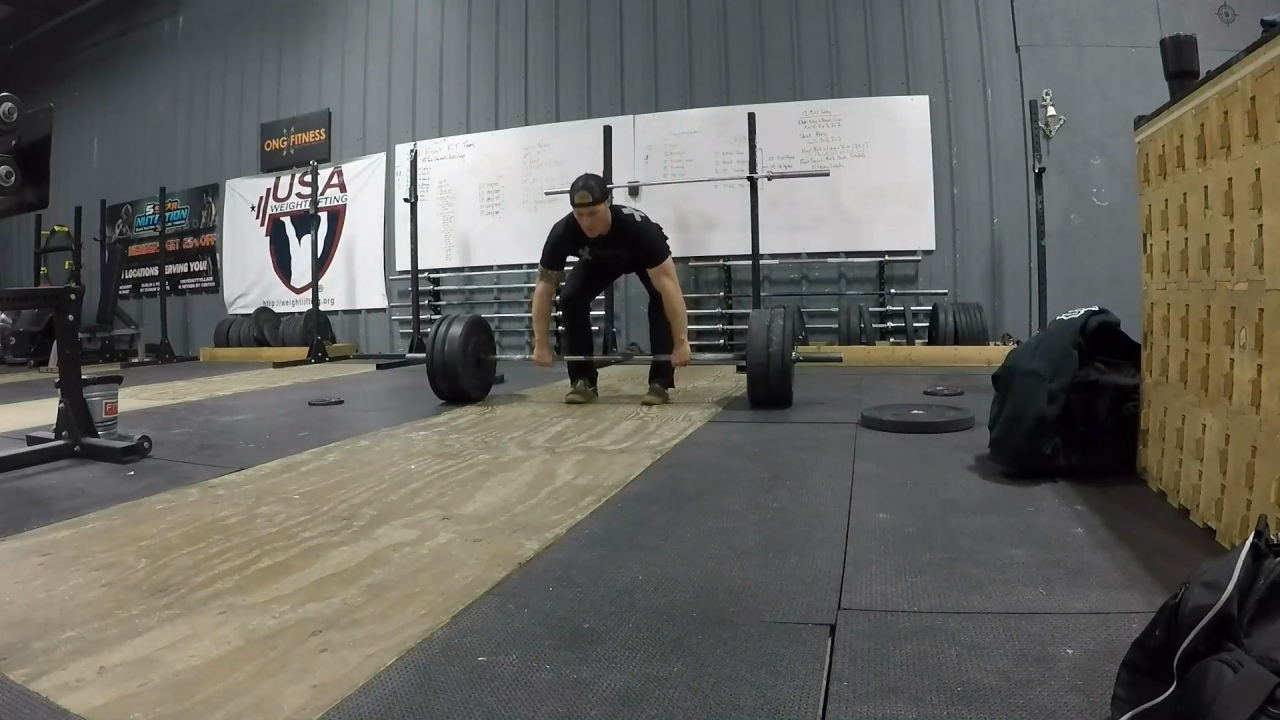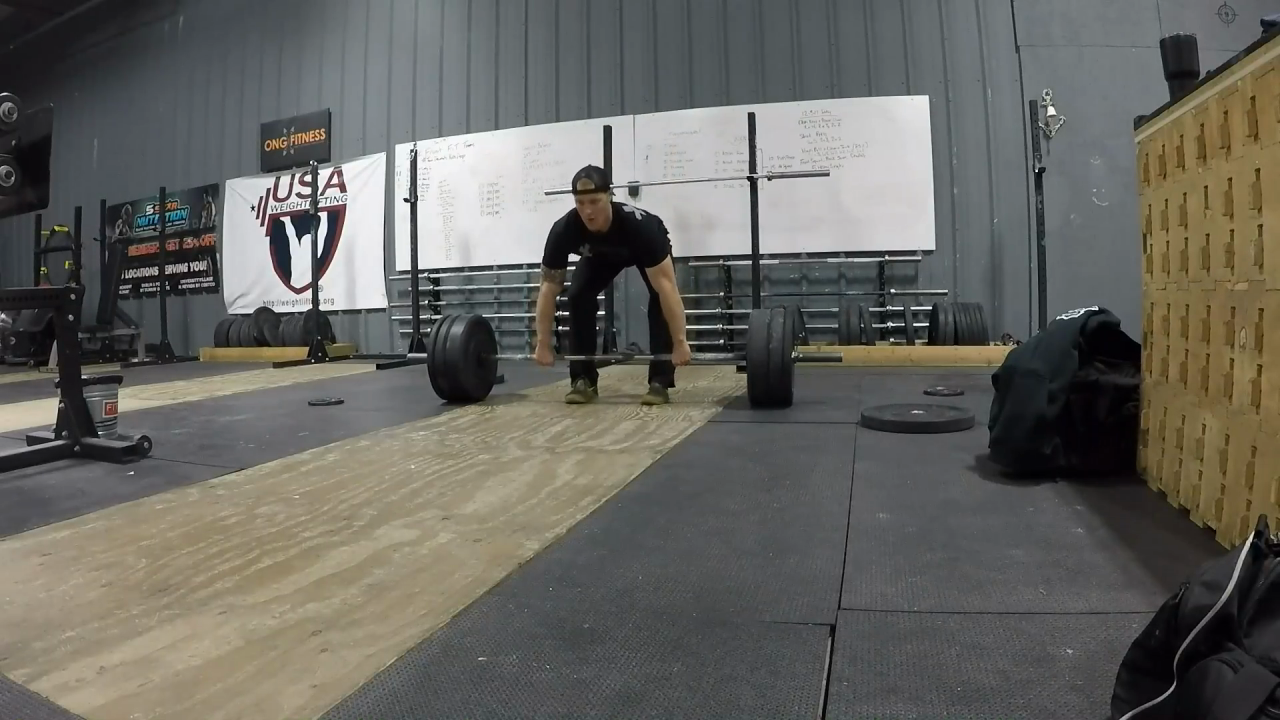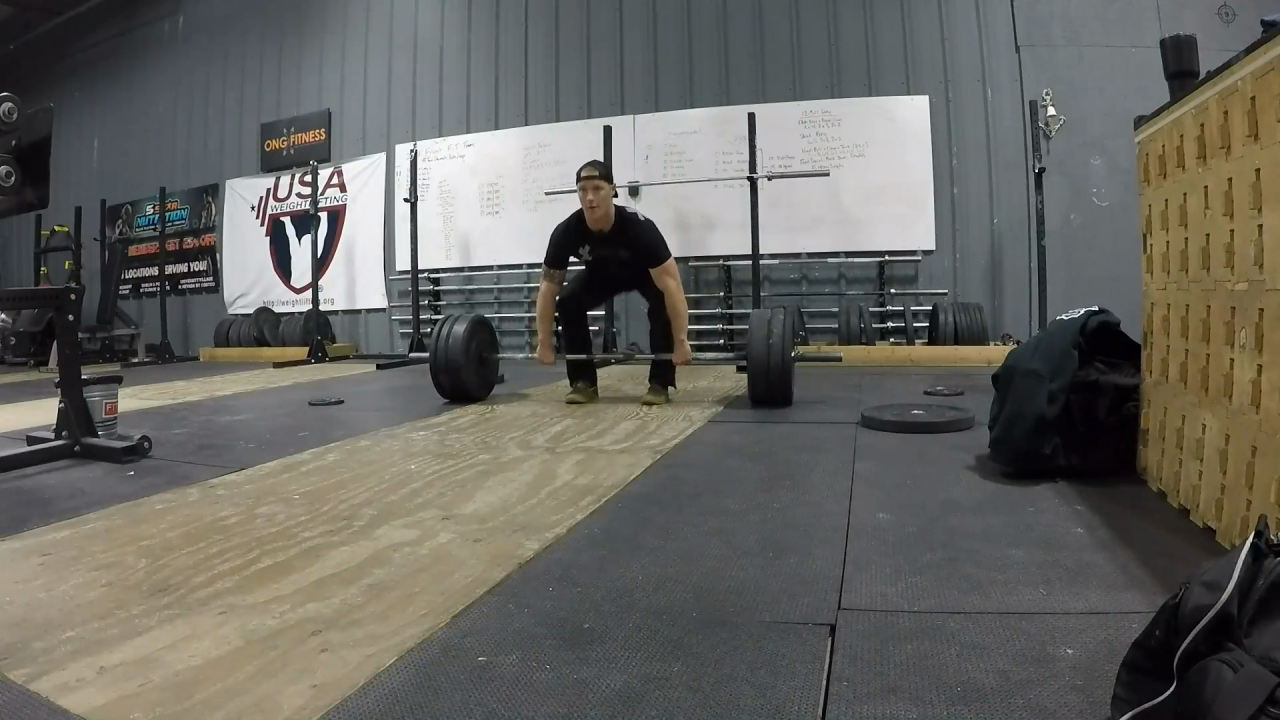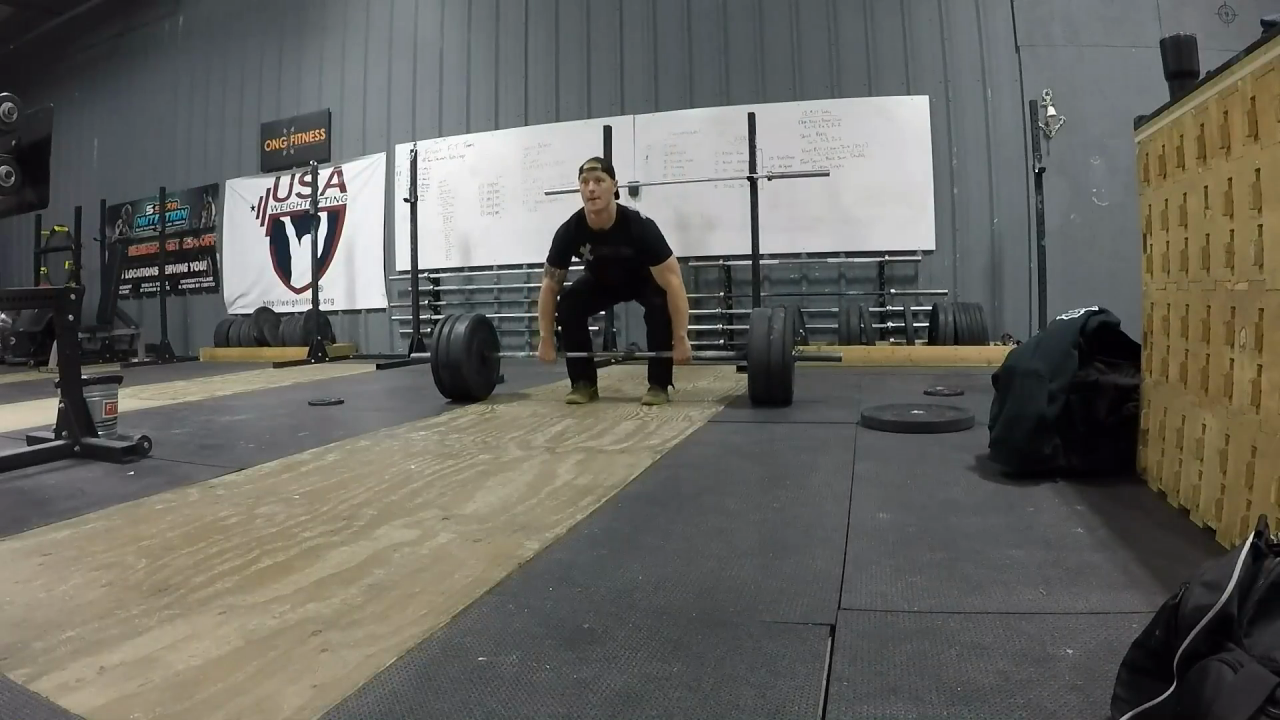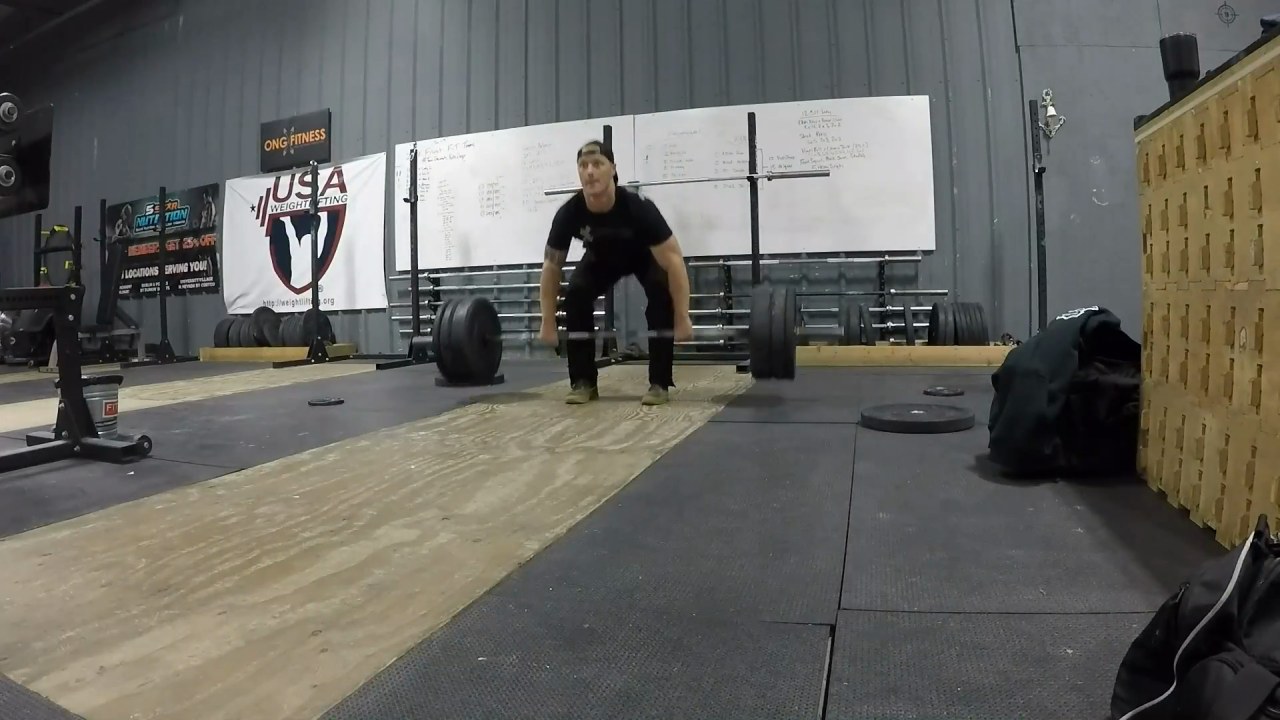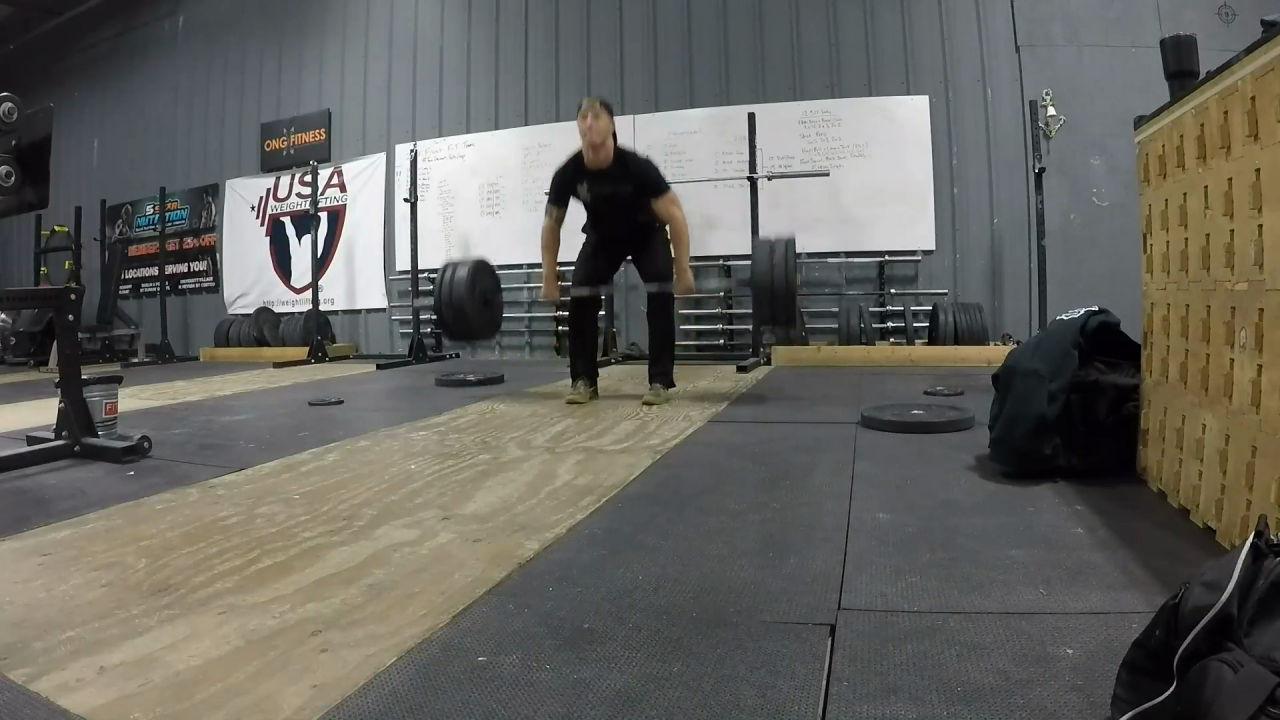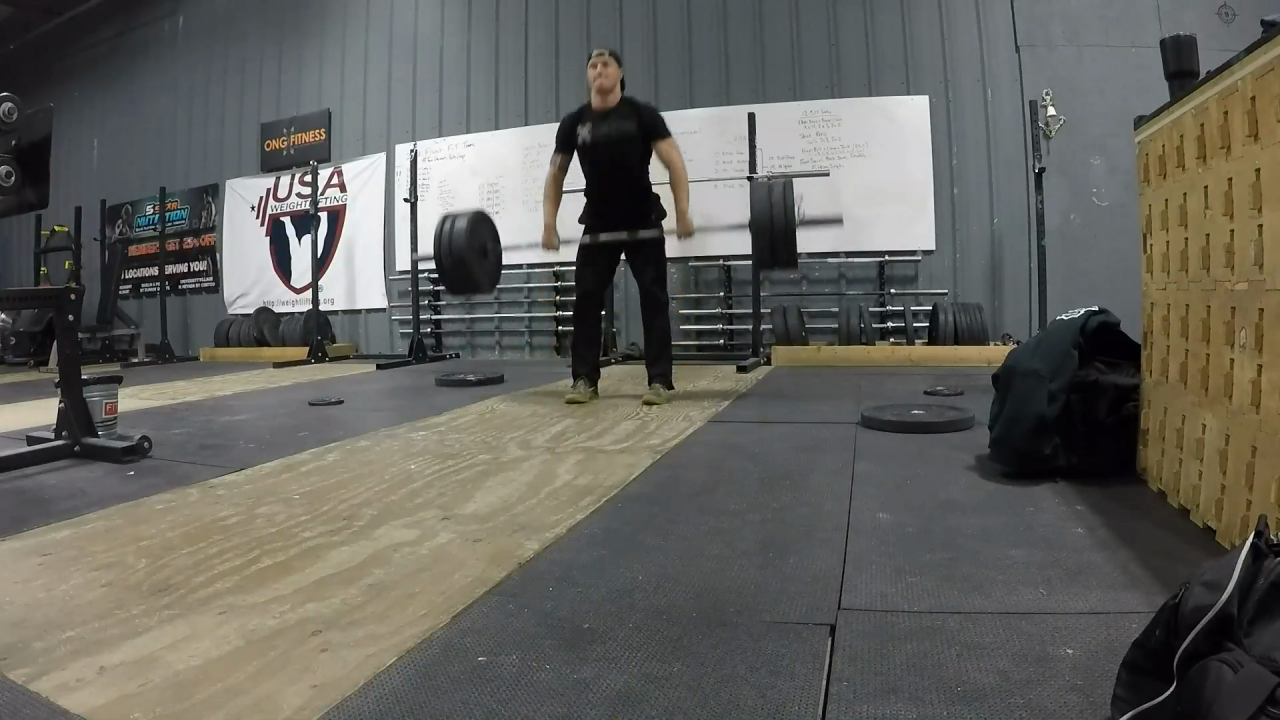
dt=0.2s
person 1, frame 1
left shoulder: (638, 227)
right shoulder: (562, 234)
left elbow: (669, 287)
right elbow: (544, 289)
left wrist: (681, 343)
right wrist: (541, 344)
left hip: (642, 255)
right hip: (598, 259)
left knee: (660, 297)
right knee: (571, 297)
left ankle: (659, 383)
right ankle: (583, 381)
person 1, frame 2
left shoulder: (639, 225)
right shoulder: (563, 231)
left elbow: (667, 288)
right elbow: (549, 289)
left wrist: (680, 343)
right wrist: (543, 344)
left hip: (641, 249)
right hip: (599, 256)
left knee: (659, 297)
right knee: (578, 296)
left ankle: (659, 382)
right ankle: (584, 380)
person 1, frame 3
left shoulder: (639, 228)
right shoulder: (566, 232)
left elbow: (672, 286)
right elbow: (548, 289)
left wrist: (680, 342)
right wrist: (544, 343)
left hip: (642, 272)
right hip: (600, 274)
left knee: (662, 302)
right knee: (567, 302)
left ankle: (659, 383)
right ankle: (583, 381)
person 1, frame 4
left shoulder: (639, 226)
right shoulder: (569, 232)
left elbow: (673, 282)
right elbow: (549, 287)
left wrist: (680, 340)
right wrist: (546, 341)
left hip: (643, 278)
right hip: (601, 281)
left knee: (659, 303)
right knee: (567, 303)
left ankle: (658, 384)
right ankle: (584, 382)
person 1, frame 5
left shoulder: (637, 208)
right shoulder: (569, 214)
left elbow: (672, 261)
right elbow: (551, 268)
left wrist: (681, 318)
right wrist: (549, 322)
left hip: (644, 256)
right hip: (601, 258)
left knee: (660, 295)
right knee: (575, 297)
left ankle: (659, 383)
right ankle: (583, 382)
person 1, frame 6
left shoulder: (636, 167)
right shoulder: (568, 172)
left elbow: (674, 217)
right elbow: (551, 227)
left wrist: (682, 271)
right wrist: (549, 279)
left hip: (645, 232)
right hip: (601, 236)
left knee: (660, 297)
right knee: (581, 296)
left ankle: (660, 382)
right ankle: (584, 381)
person 1, frame 7
left shoulder: (641, 114)
right shoulder: (573, 122)
left elbow: (673, 162)
right elbow: (555, 176)
left wrist: (682, 213)
right wrist: (549, 225)
left hip: (642, 217)
right hip: (598, 221)
left knee: (653, 294)
right knee: (587, 297)
left ankle: (659, 381)
right ankle: (585, 379)
